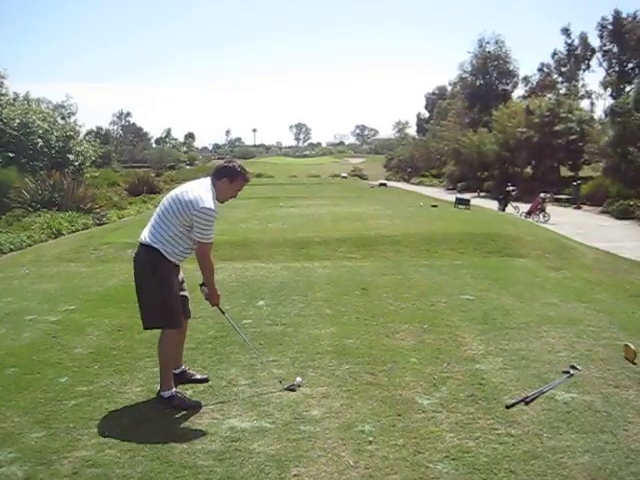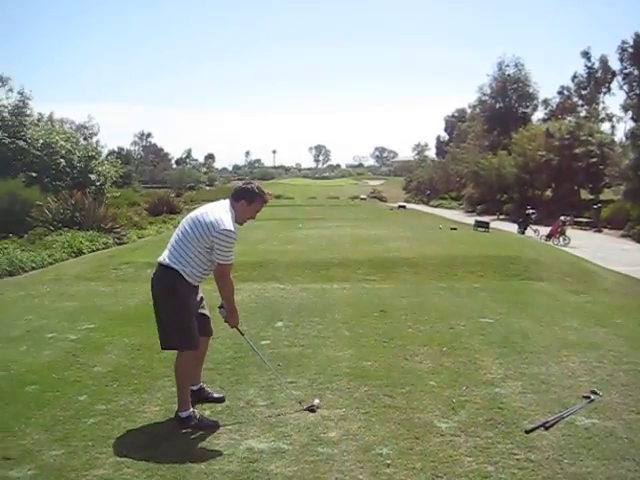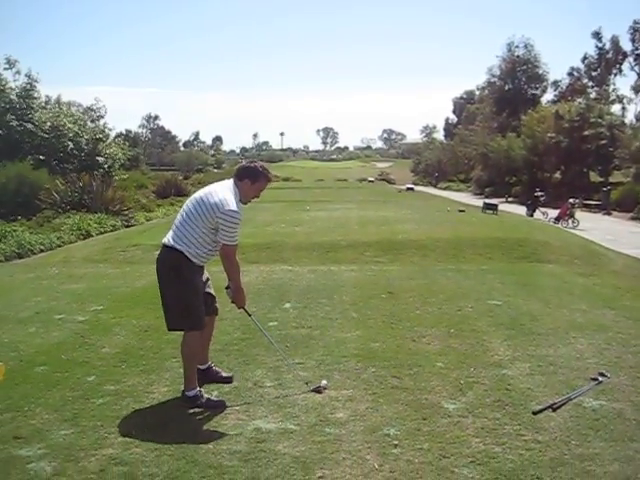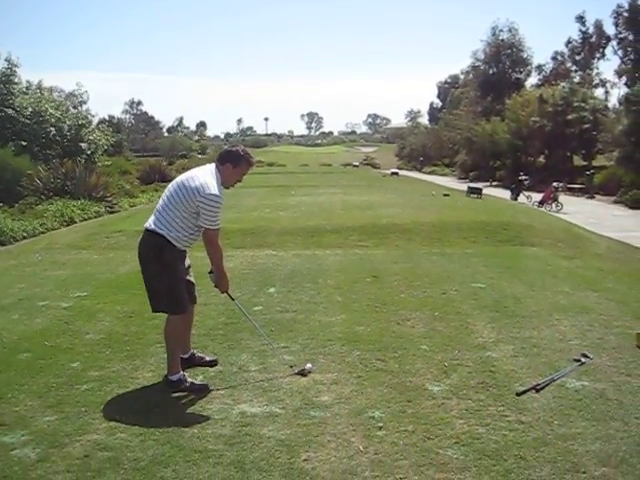
dt=0.5s
person 1, frame 1
left shoulder: (198, 188)
right shoulder: (205, 206)
left elbow: (198, 249)
right elbow: (204, 255)
left wrist: (207, 283)
right wrist: (211, 288)
left hip: (163, 258)
right hip: (155, 261)
left knee: (181, 316)
right knee: (171, 324)
left ankle: (177, 369)
right ankle: (167, 391)
person 1, frame 2
left shoulder: (217, 209)
right shoulder: (225, 228)
left elbow: (218, 270)
right elbow: (223, 276)
left wrist: (226, 304)
right wrist: (231, 310)
left hip: (181, 279)
right hip: (174, 282)
left knee: (202, 333)
right knee: (188, 345)
left ankle: (195, 387)
right ankle: (185, 411)
person 1, frame 3
left shoulder: (220, 189)
right shoulder: (230, 208)
left elbow: (223, 251)
right elbow: (229, 257)
left wrist: (232, 284)
right wrist: (238, 289)
left hip: (186, 260)
right hip: (179, 263)
left knee: (208, 312)
right knee: (194, 326)
left ankle: (203, 367)
right ankle: (191, 391)
person 1, frame 4
left shoulder: (203, 174)
right shoulder: (210, 192)
left elbow: (207, 236)
right elbow: (212, 241)
left wrist: (215, 268)
right wrist: (221, 274)
left hip: (168, 245)
right hip: (161, 248)
left knee: (188, 302)
right knee: (177, 310)
left ankle: (186, 353)
right ankle: (174, 375)
